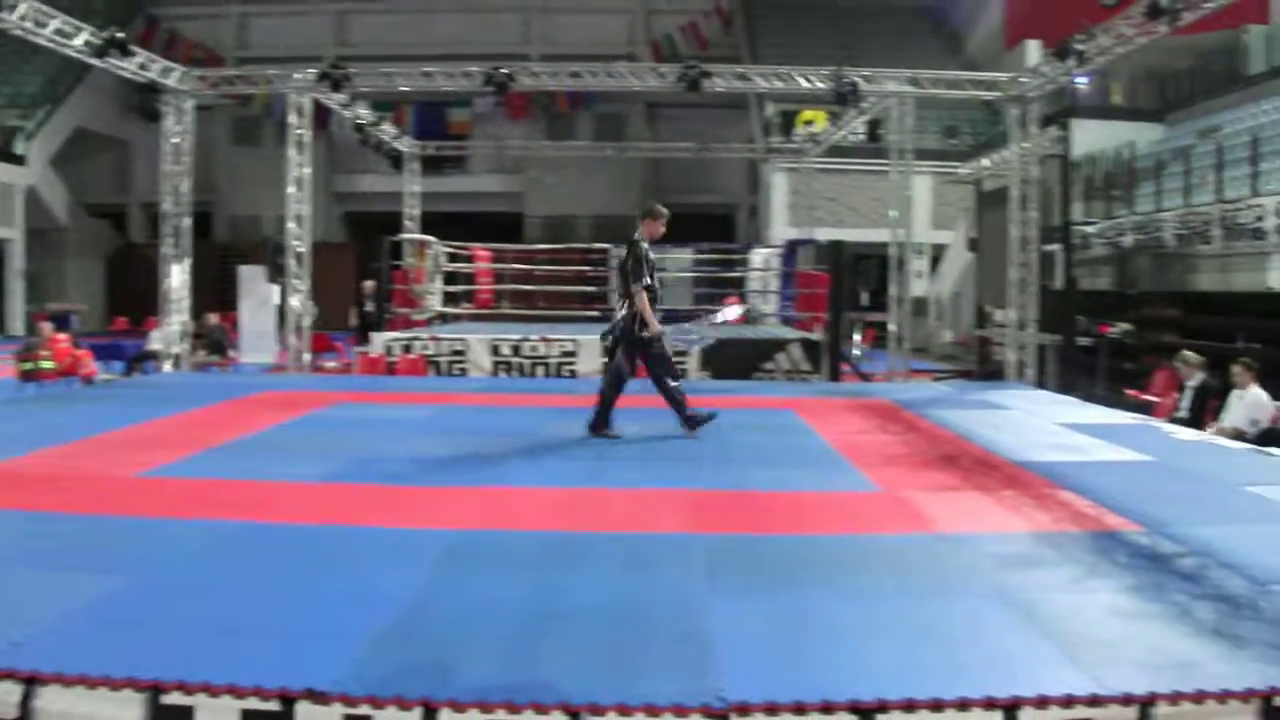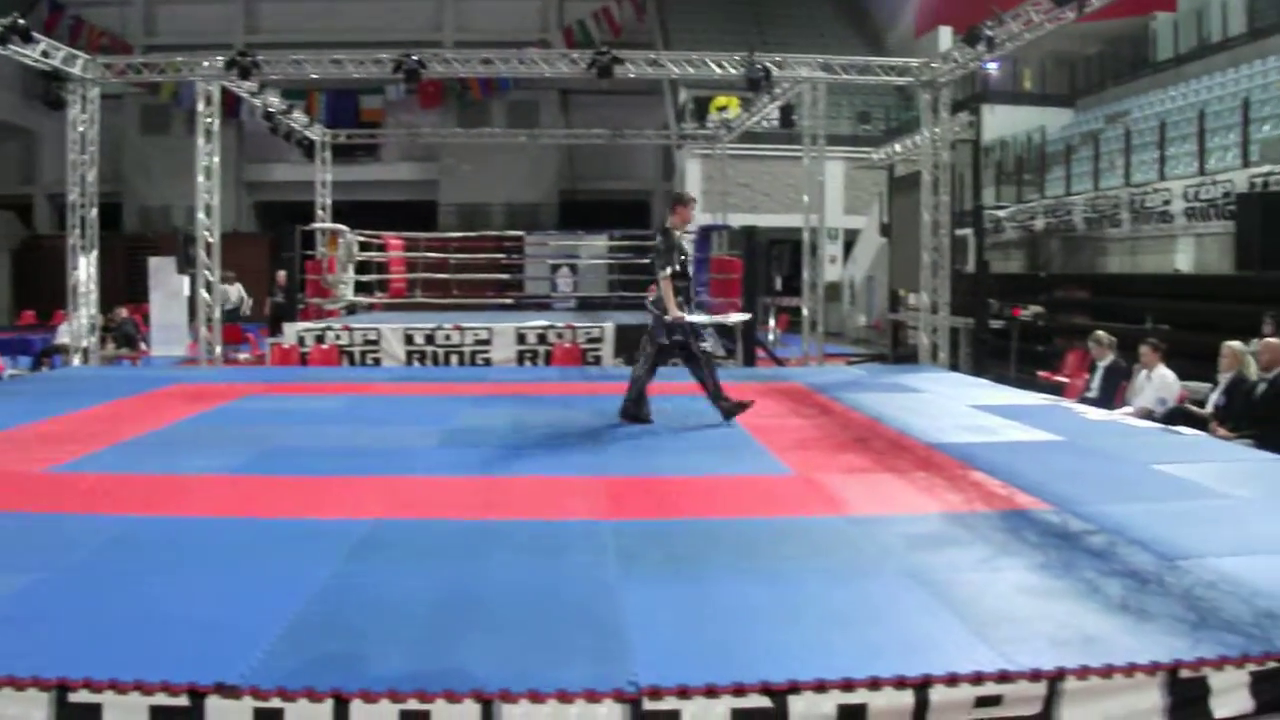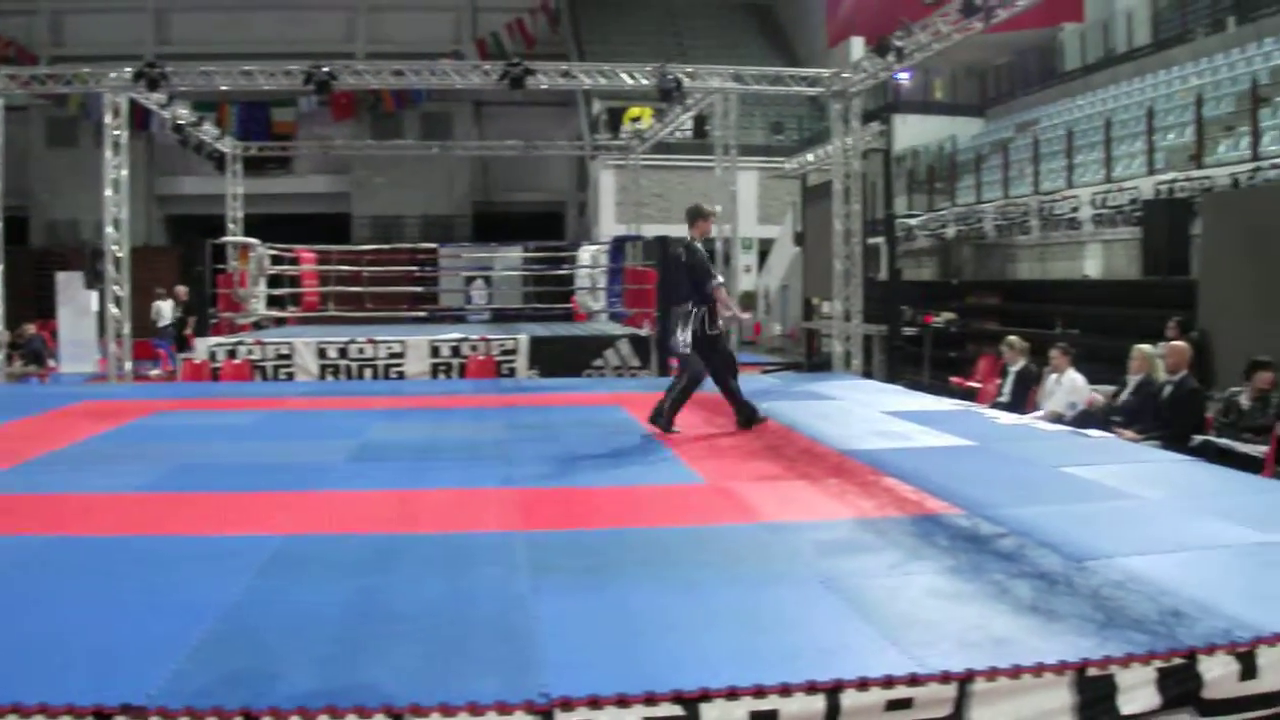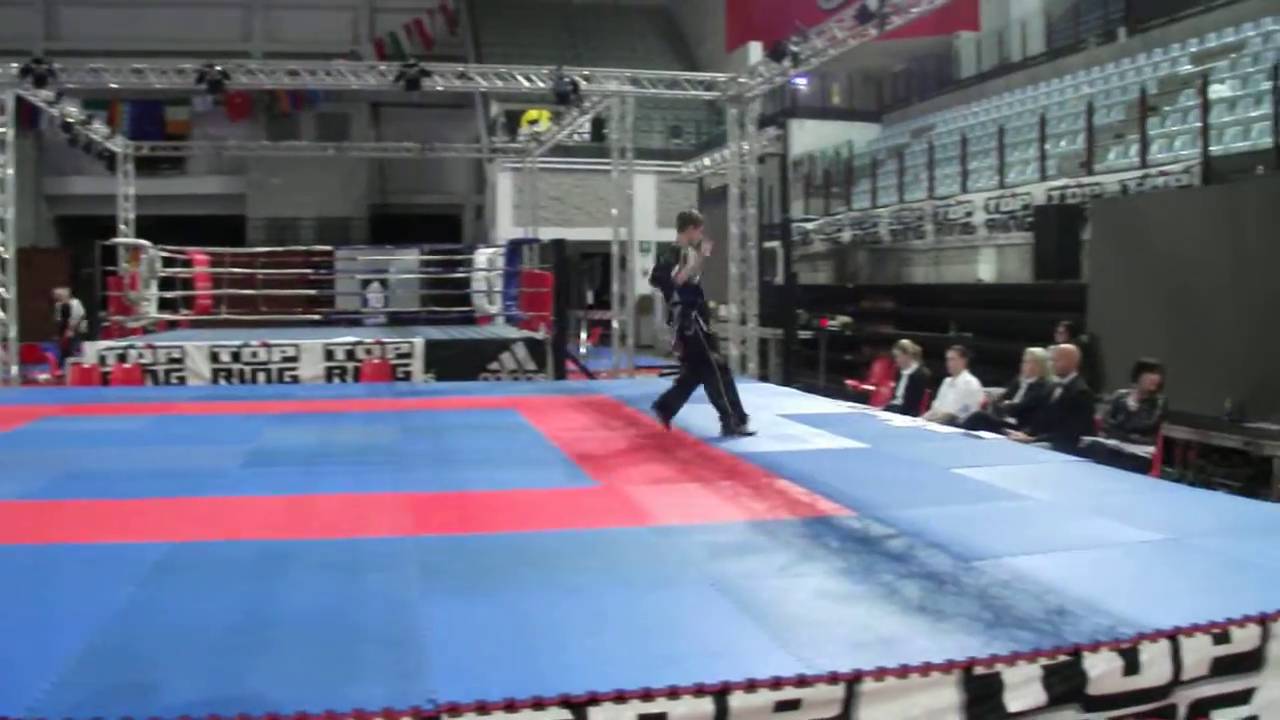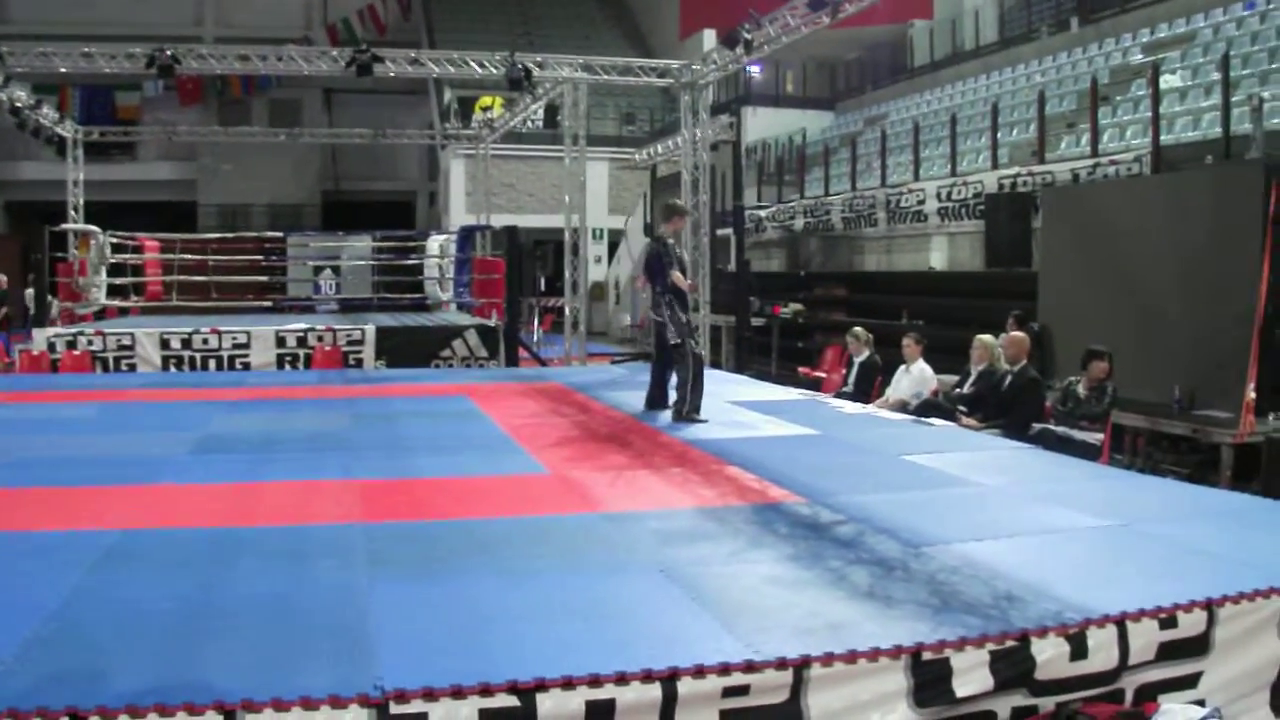
dt=0.5s
person 1, frame 1
left shoulder: (640, 248)
right shoulder: (638, 250)
right elbow: (638, 289)
right wrist: (651, 321)
left hip: (640, 323)
right hip: (633, 322)
left knee: (664, 370)
right knee: (618, 373)
left ankle: (687, 417)
right ankle: (599, 423)
person 1, frame 2
left shoulder: (670, 236)
right shoulder: (669, 238)
right elbow: (664, 276)
right wrist: (672, 309)
left hip: (671, 308)
right hip: (673, 310)
left knee: (651, 359)
right knee: (700, 356)
left ankle: (633, 408)
right ankle: (723, 405)
person 1, frame 3
left shoulder: (682, 249)
right shoulder: (695, 252)
right elbow: (713, 286)
left wrist: (719, 307)
right wrist: (735, 310)
left hip: (697, 316)
right hip: (700, 319)
left knee: (726, 366)
right knee: (692, 371)
left ankle: (746, 415)
right ankle: (663, 415)
person 1, frame 4
left shoulder: (672, 254)
right shoulder: (680, 253)
left elbow: (656, 280)
right elbow: (680, 279)
right wrist: (699, 254)
left hip: (683, 319)
right hip: (691, 320)
left knee: (693, 371)
right knee: (716, 369)
left ankle: (665, 408)
right ankle: (733, 422)
person 1, frame 5
left shoulder: (654, 244)
right shoulder: (665, 245)
left elbow: (648, 274)
right elbow: (673, 273)
left wrist: (646, 282)
right wrist: (687, 287)
left hip: (661, 307)
right hip: (672, 307)
left knee: (663, 355)
right knee: (690, 356)
left ankle: (656, 398)
right ankle: (685, 409)
